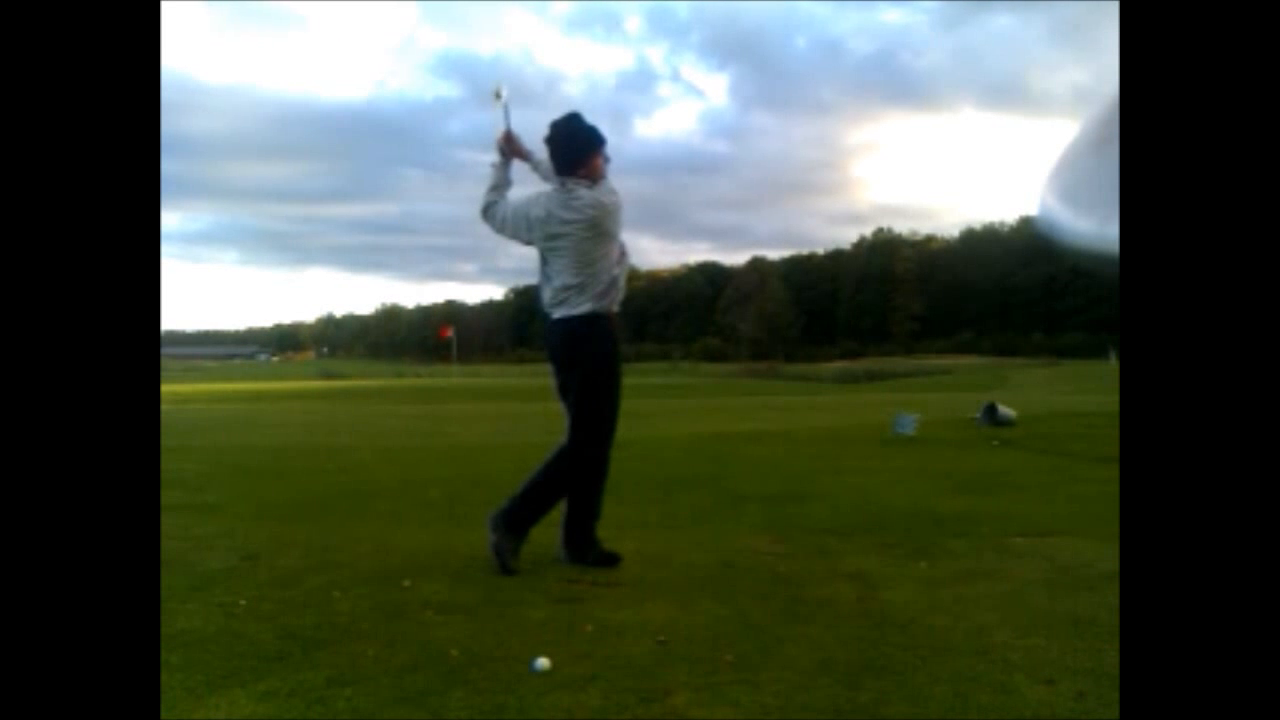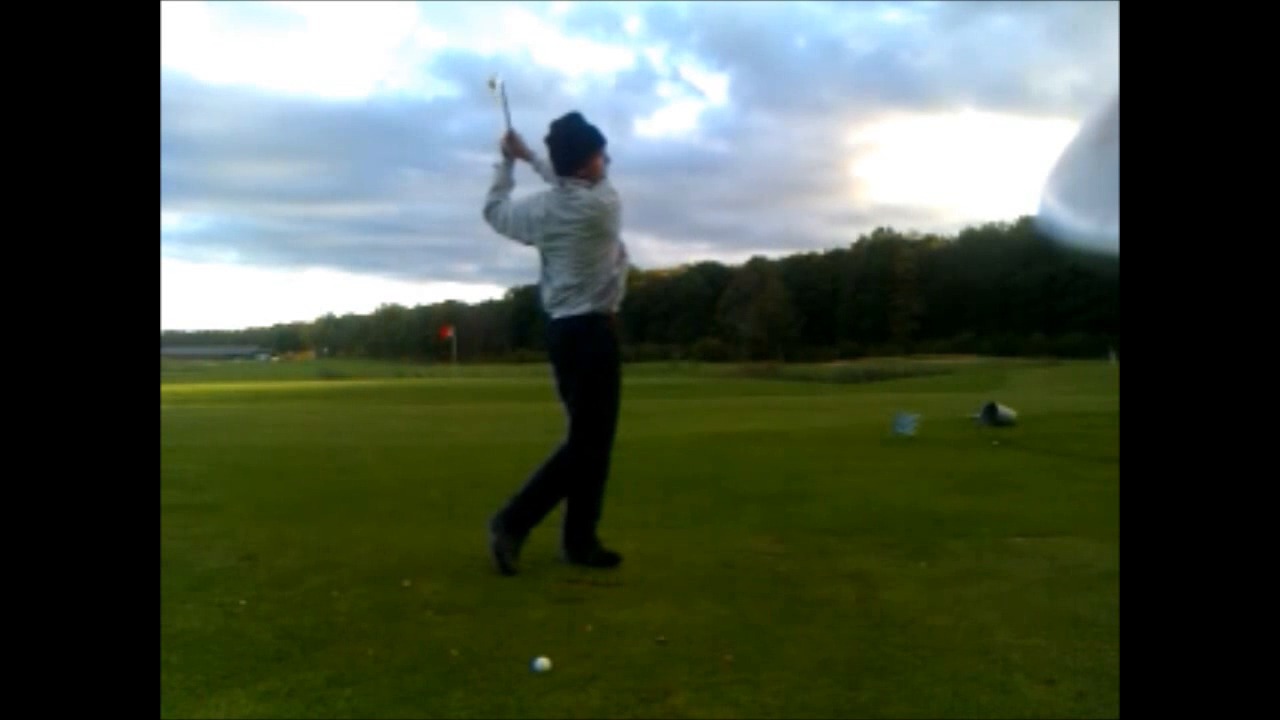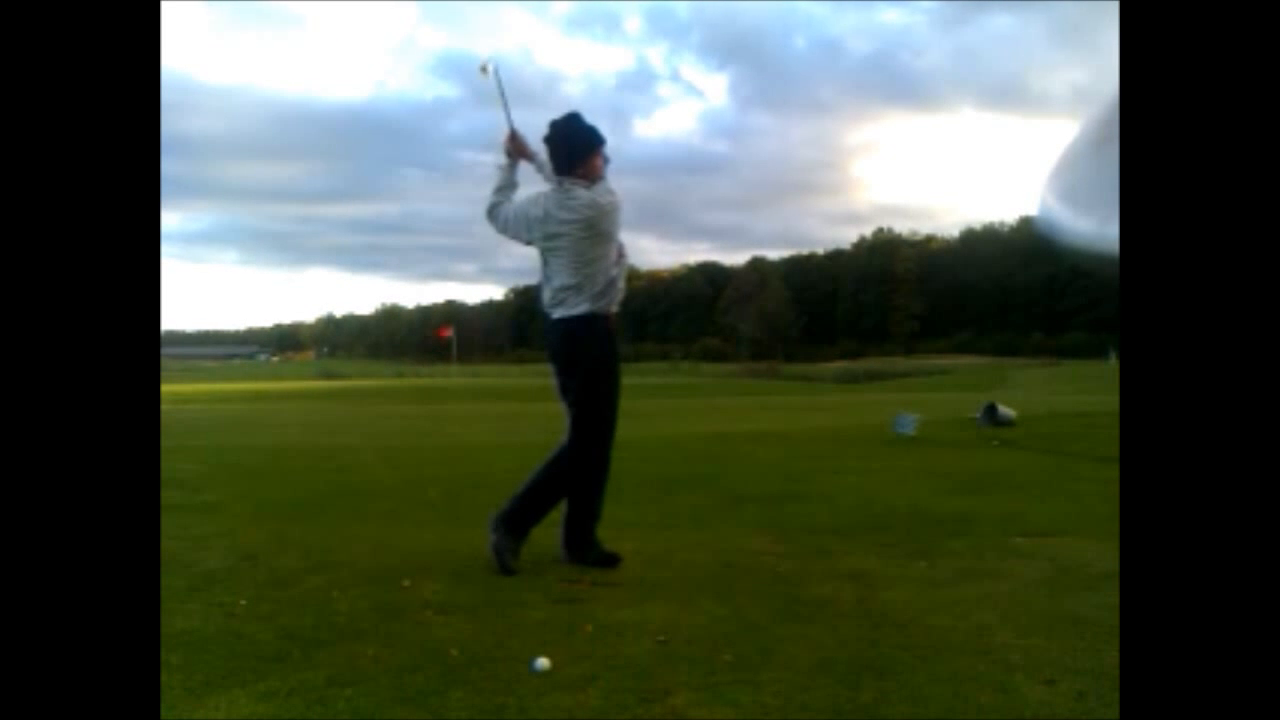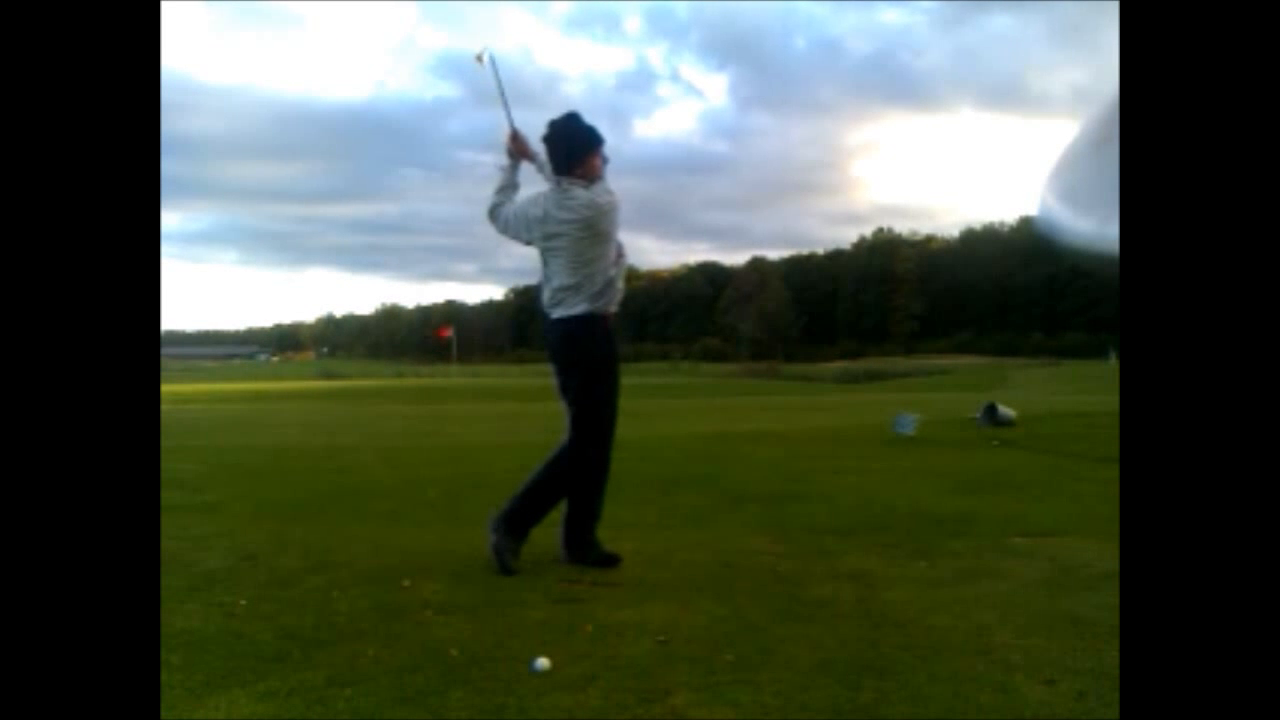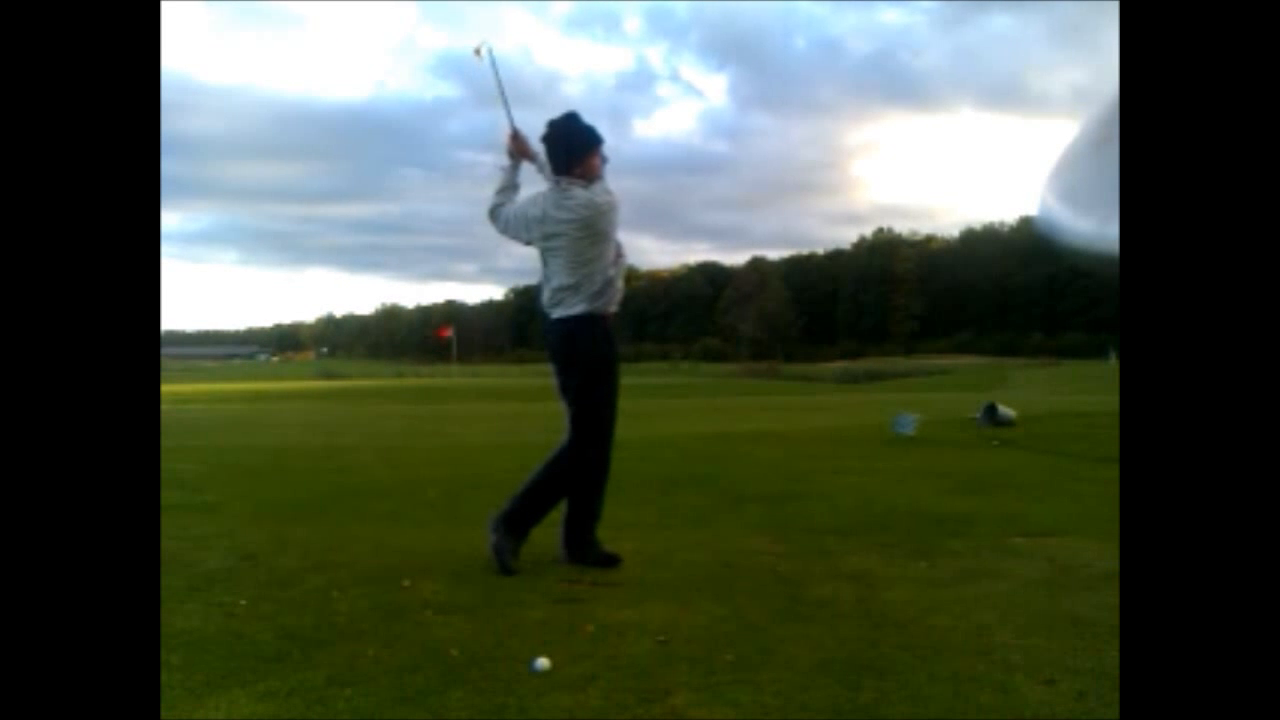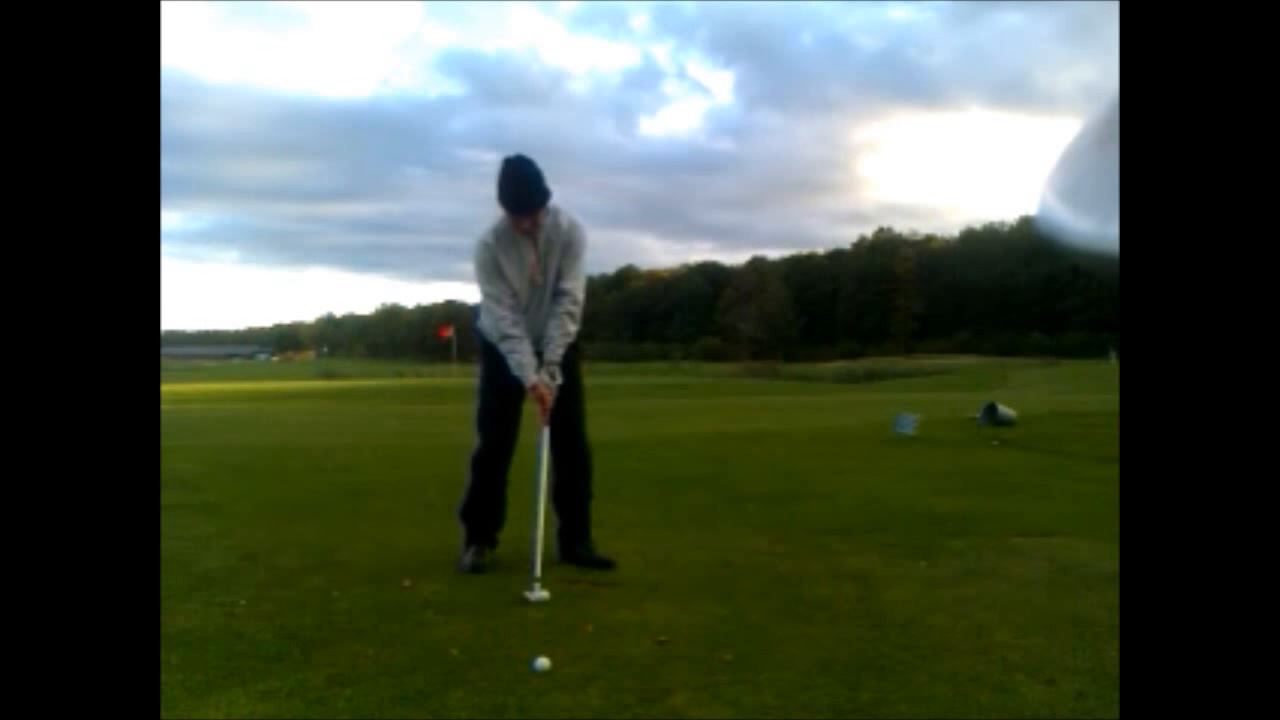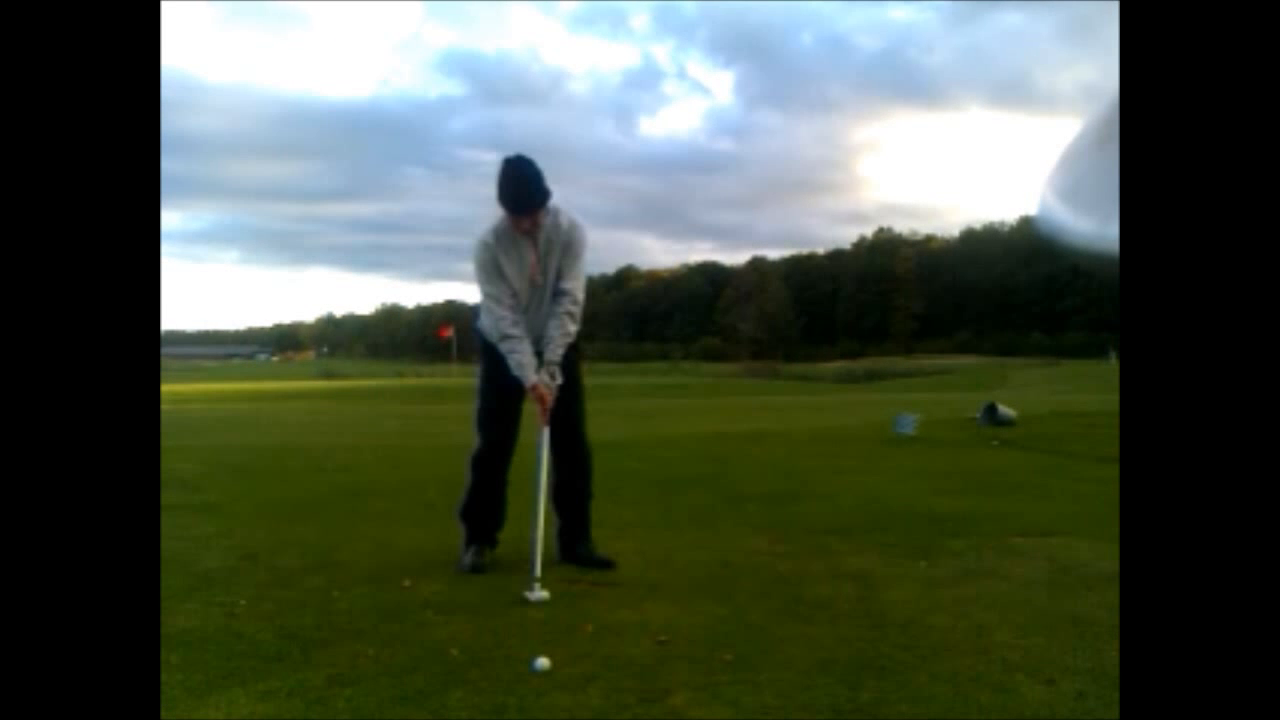
dt=0.1s
person 1, frame 1
left shoulder: (537, 209)
right shoulder: (605, 203)
left elbow: (491, 211)
left wrist: (505, 160)
right wrist: (527, 155)
left hip: (562, 329)
right hip: (592, 331)
left knee: (590, 437)
right knee: (587, 440)
left ankle: (579, 538)
right ankle: (512, 520)
person 1, frame 2
left shoulder: (538, 208)
right shoulder: (604, 204)
left elbow: (494, 212)
left wrist: (508, 161)
right wrist: (530, 157)
left hip: (562, 328)
right hip: (591, 330)
left knee: (591, 437)
right knee: (588, 440)
left ankle: (580, 538)
right ankle: (513, 521)
person 1, frame 3
left shoulder: (537, 208)
right shoulder: (603, 204)
left elbow: (497, 213)
left wrist: (512, 162)
right wrist: (532, 157)
left hip: (562, 328)
right hip: (590, 330)
left knee: (591, 437)
right knee: (588, 440)
left ankle: (579, 538)
right ankle: (513, 521)
person 1, frame 4
left shoulder: (537, 207)
right shoulder: (601, 204)
left elbow: (498, 213)
left wrist: (514, 162)
right wrist: (533, 158)
left hip: (562, 327)
right hip: (588, 329)
left knee: (591, 437)
right knee: (588, 440)
left ankle: (579, 538)
right ankle: (513, 522)
person 1, frame 5
left shoulder: (537, 207)
right shoulder: (600, 204)
left elbow: (499, 213)
left wrist: (516, 162)
right wrist: (532, 159)
left hip: (562, 327)
right hip: (587, 329)
left knee: (591, 436)
right knee: (589, 440)
left ankle: (579, 538)
right ankle: (514, 521)
person 1, frame 6
left shoulder: (569, 230)
right shoulder: (489, 245)
left elbow: (569, 301)
right elbow: (502, 317)
left wrist: (550, 369)
right wrist: (530, 377)
left hip: (558, 344)
right hip: (504, 348)
left knee: (572, 444)
right knee: (495, 443)
left ankle: (575, 539)
right ankle: (479, 537)
person 1, frame 7
left shoulder: (569, 230)
right shoulder: (489, 245)
left elbow: (569, 301)
right elbow: (503, 317)
left wrist: (549, 369)
right wrist: (530, 377)
left hip: (558, 344)
right hip: (504, 348)
left knee: (571, 443)
right knee: (494, 443)
left ankle: (575, 539)
right ankle: (479, 538)
